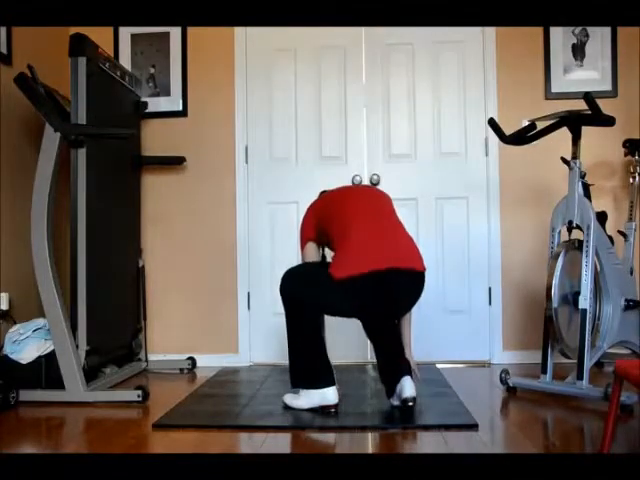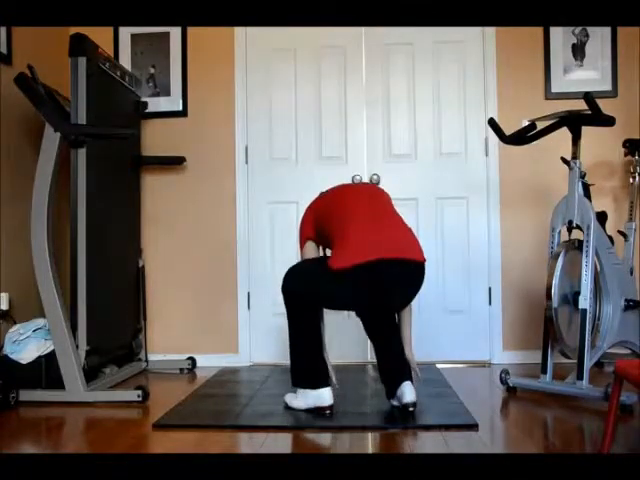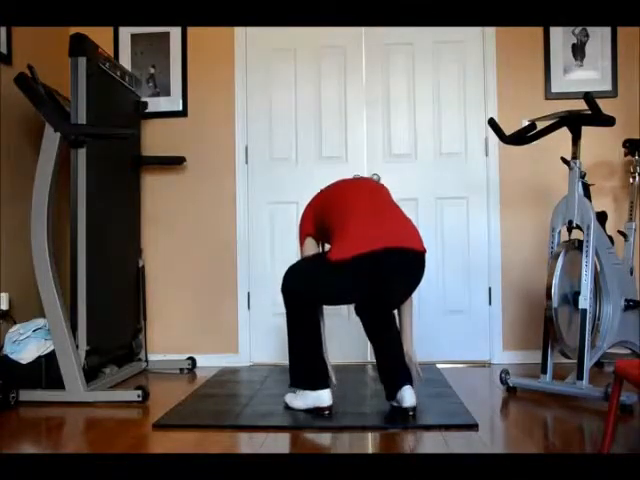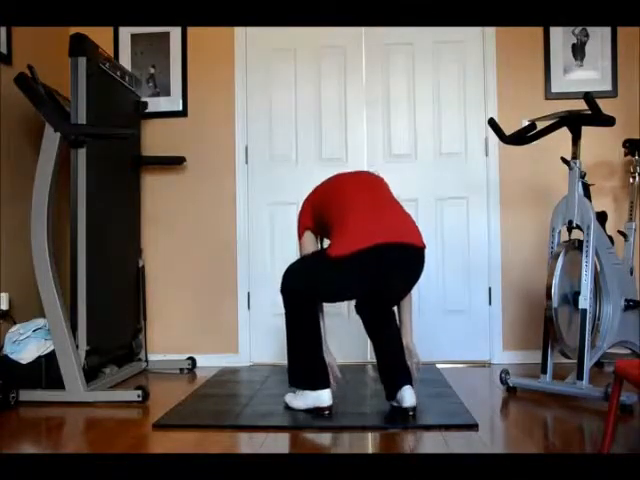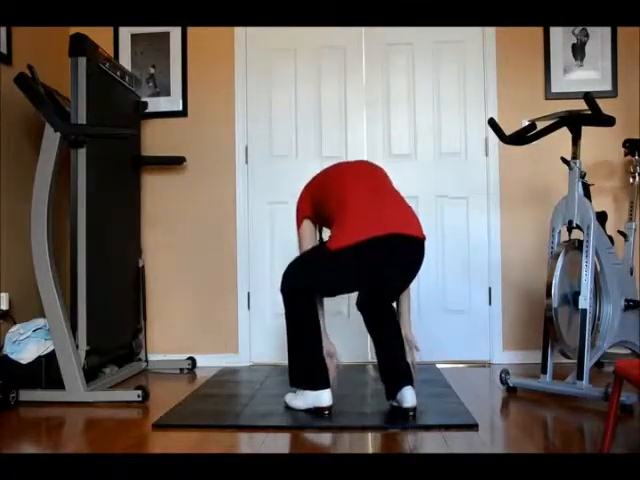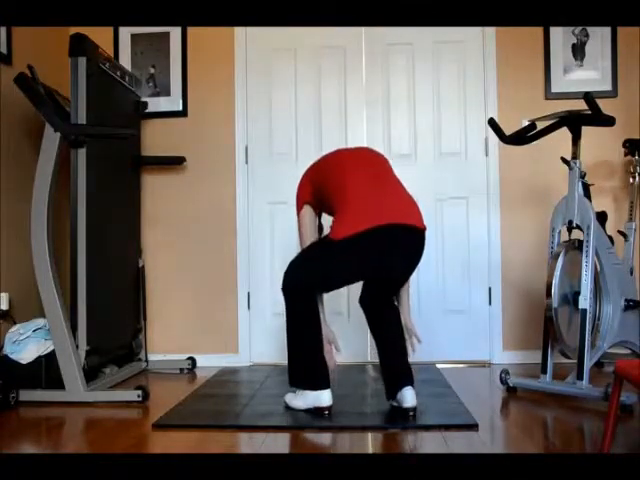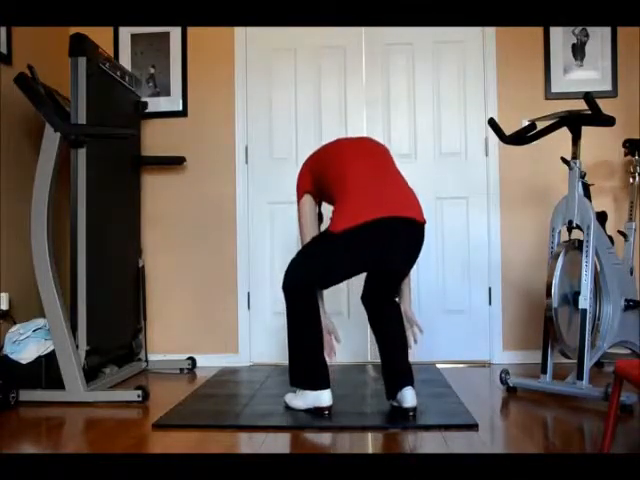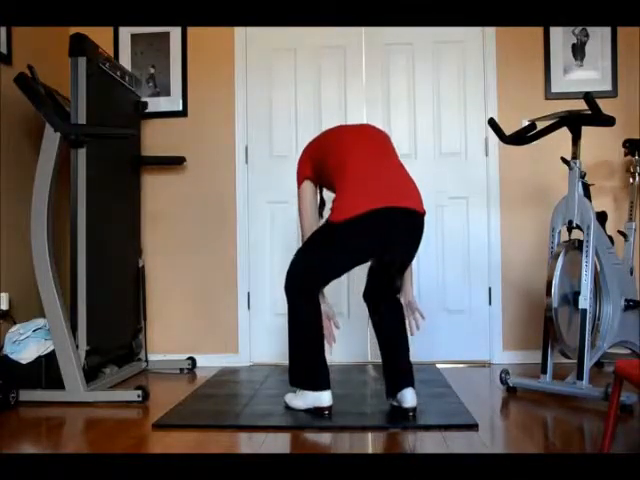
dt=0.2s
person 1, frame 1
left shoulder: (316, 210)
right shoulder: (378, 196)
left elbow: (313, 283)
left wrist: (318, 356)
right wrist: (406, 346)
left hip: (359, 277)
right hip: (413, 277)
left knee: (293, 285)
right knee: (377, 308)
left ankle: (319, 388)
right ankle: (400, 381)
person 1, frame 2
left shoulder: (315, 211)
right shoulder: (377, 194)
left elbow: (314, 285)
left wrist: (320, 351)
right wrist: (406, 343)
left hip: (359, 268)
right hip: (413, 267)
left knee: (295, 285)
right knee: (377, 309)
left ankle: (315, 389)
right ankle: (401, 385)
person 1, frame 3
left shoulder: (315, 209)
right shoulder: (377, 189)
left elbow: (313, 281)
left wrist: (320, 352)
right wrist: (405, 340)
left hip: (358, 259)
right hip: (413, 258)
left knee: (294, 285)
right knee: (376, 308)
left ankle: (315, 390)
right ankle: (402, 388)
person 1, frame 4
left shoulder: (313, 203)
right shoulder: (375, 182)
left elbow: (314, 279)
left wrist: (322, 349)
right wrist: (405, 335)
left hip: (359, 254)
right hip: (413, 253)
left knee: (294, 285)
right knee: (376, 306)
left ankle: (315, 390)
right ankle: (402, 388)
person 1, frame 5
left shoulder: (312, 192)
right shoulder: (374, 172)
left elbow: (313, 268)
left wrist: (322, 338)
right wrist: (404, 325)
left hip: (360, 245)
right hip: (413, 244)
left knee: (294, 285)
right knee: (377, 303)
left ankle: (315, 390)
right ankle: (402, 389)
person 1, frame 6
left shoulder: (312, 178)
right shoulder: (375, 159)
left elbow: (312, 255)
left wrist: (322, 325)
right wrist: (404, 313)
left hip: (360, 234)
right hip: (413, 233)
left knee: (296, 284)
right knee: (379, 300)
left ankle: (315, 390)
right ankle: (403, 389)
person 1, frame 7
left shoulder: (312, 167)
right shoulder: (376, 149)
left elbow: (311, 246)
left wrist: (321, 314)
right wrist: (405, 303)
left hip: (359, 226)
right hip: (412, 225)
left knee: (297, 284)
right knee: (380, 298)
left ankle: (315, 390)
right ankle: (403, 389)
person 1, frame 8
left shoulder: (312, 153)
right shoulder: (377, 136)
left elbow: (311, 232)
left wrist: (320, 299)
right wrist: (406, 289)
left hip: (359, 216)
right hip: (412, 215)
left knee: (299, 283)
right knee: (382, 293)
left ankle: (315, 390)
right ankle: (403, 389)
